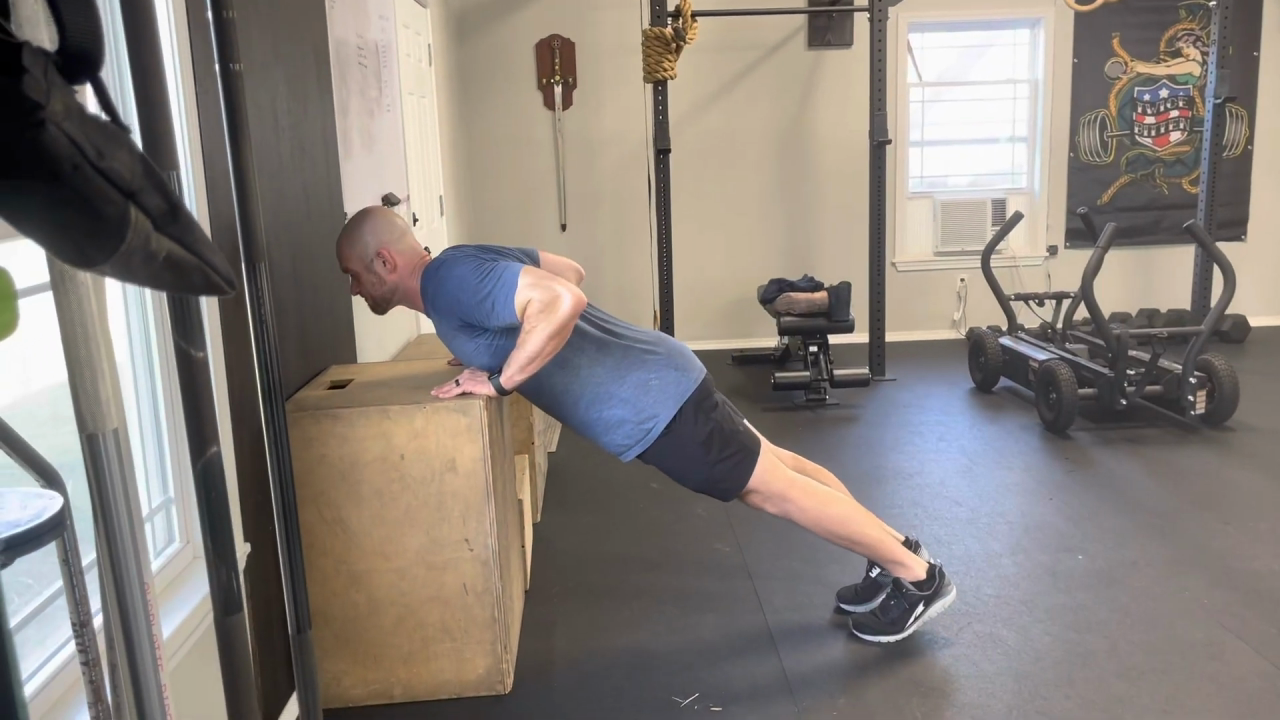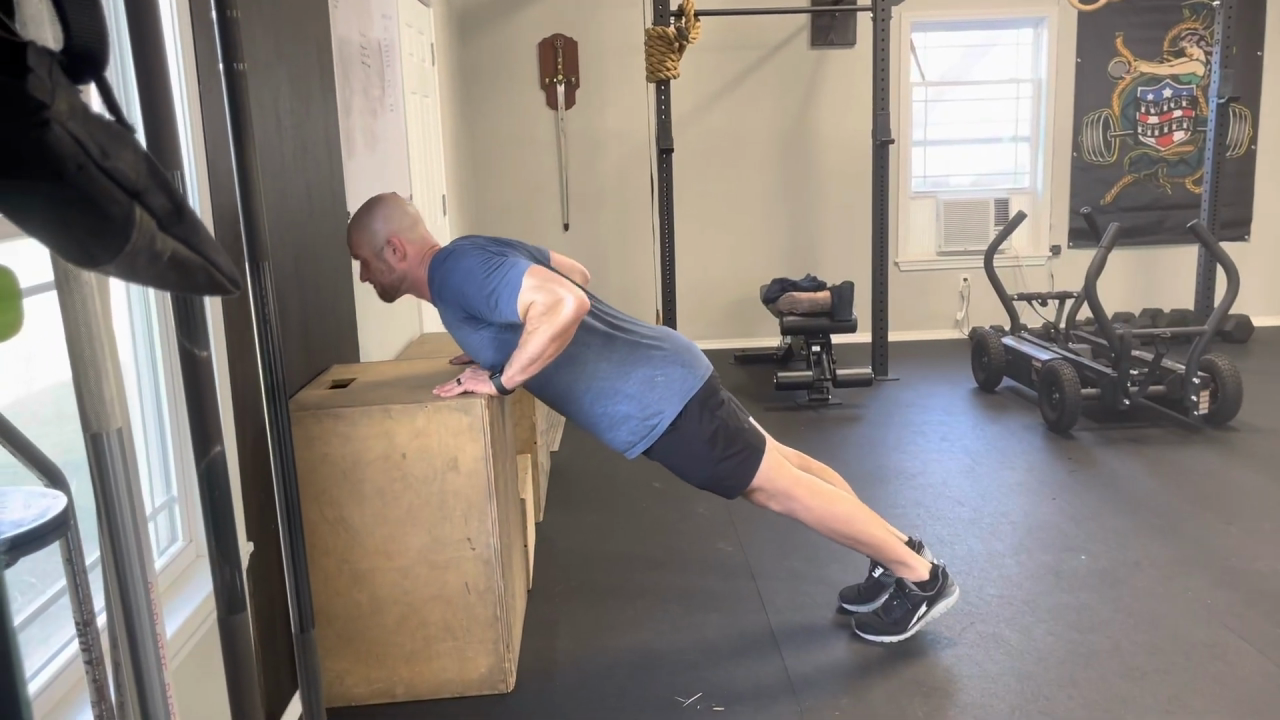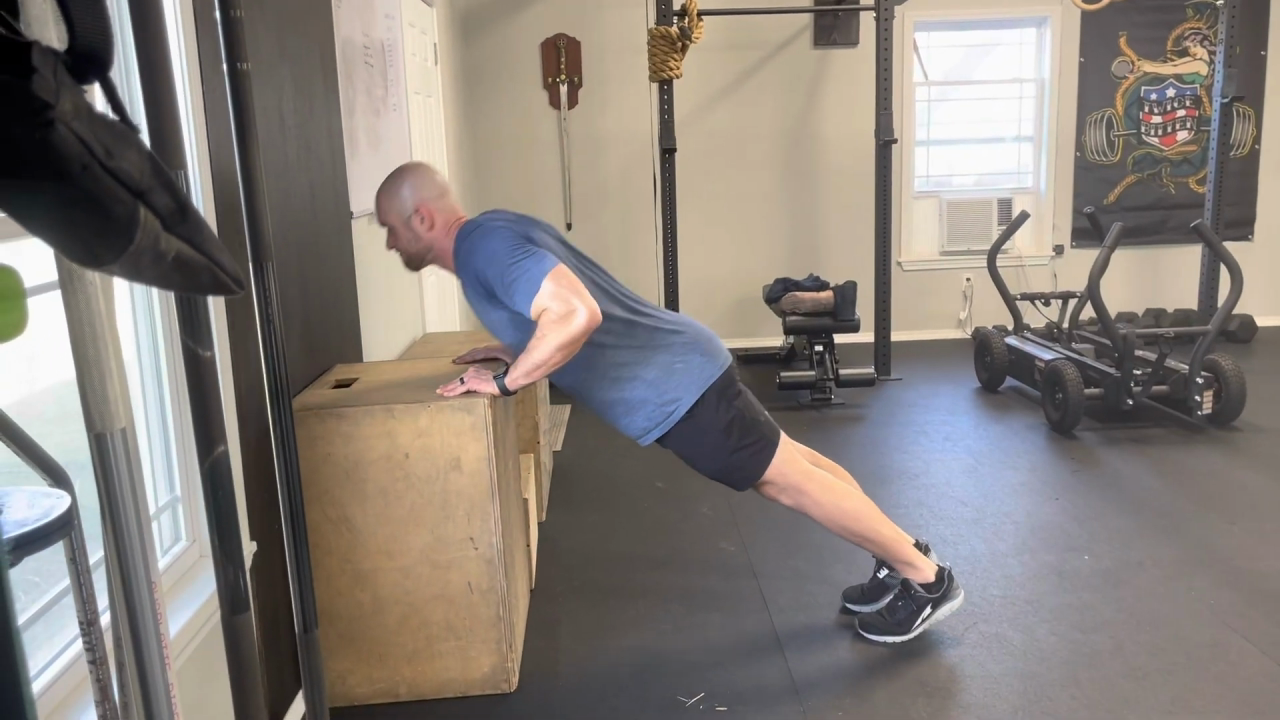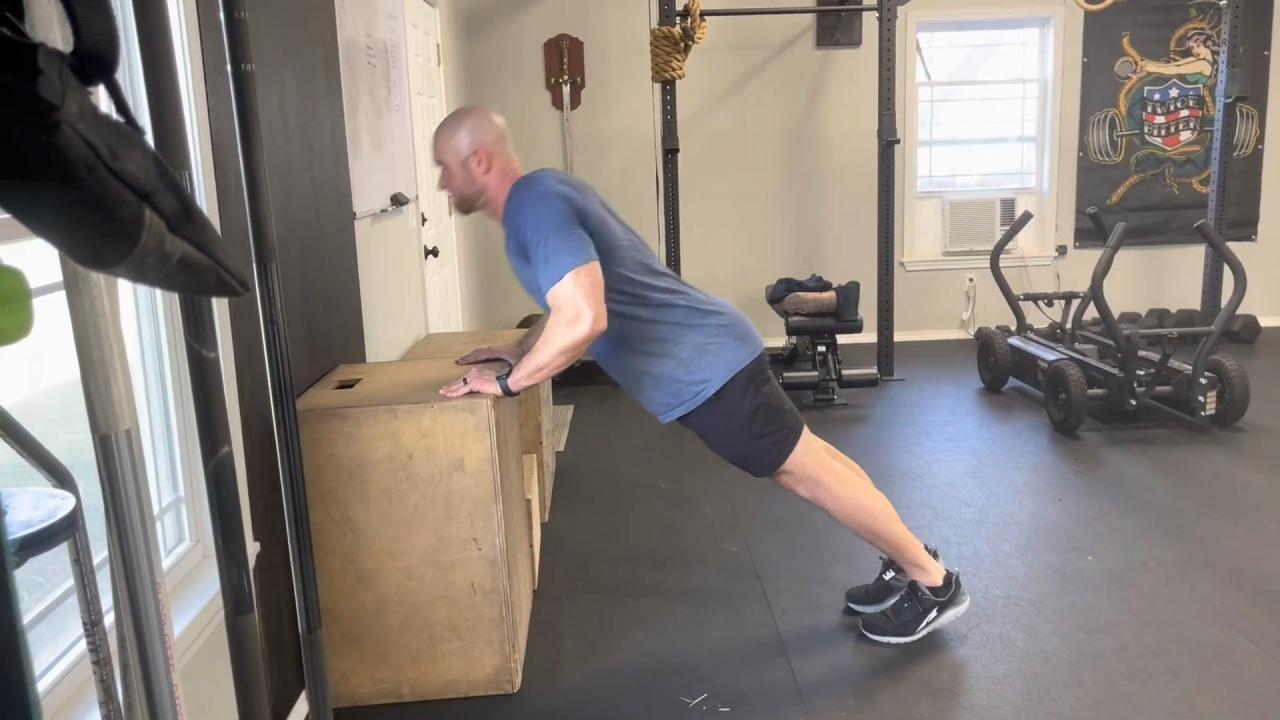
dt=0.2s
person 1, frame 1
left shoulder: (450, 282)
right shoulder: (465, 264)
left elbow: (561, 301)
right elbow: (570, 270)
left wrist: (500, 380)
left hip: (652, 403)
right hip: (658, 379)
left knee: (776, 487)
right knee: (773, 467)
left ankle: (917, 576)
right ankle: (894, 552)
person 1, frame 2
left shoulder: (458, 270)
right shoulder: (472, 254)
left elbow: (566, 305)
right elbow: (578, 272)
left wrist: (500, 379)
right wrist: (498, 349)
left hip: (657, 401)
right hip: (662, 375)
left knee: (781, 486)
right knee: (777, 466)
left ankle: (920, 576)
right ankle: (897, 554)
person 1, frame 3
left shoulder: (483, 247)
right shoulder: (496, 229)
left elbow: (579, 317)
left wrist: (505, 381)
right wrist: (511, 349)
left hip: (672, 388)
right hip: (678, 365)
left knee: (794, 480)
right knee: (791, 463)
left ankle: (926, 580)
right ankle: (902, 556)
person 1, frame 4
left shoulder: (532, 208)
right shoulder: (546, 191)
left elbow: (583, 322)
left wrist: (509, 382)
right wrist: (521, 349)
left hip: (701, 370)
right hip: (709, 354)
left knee: (810, 473)
right knee: (811, 462)
left ankle: (934, 583)
right ankle: (909, 564)
